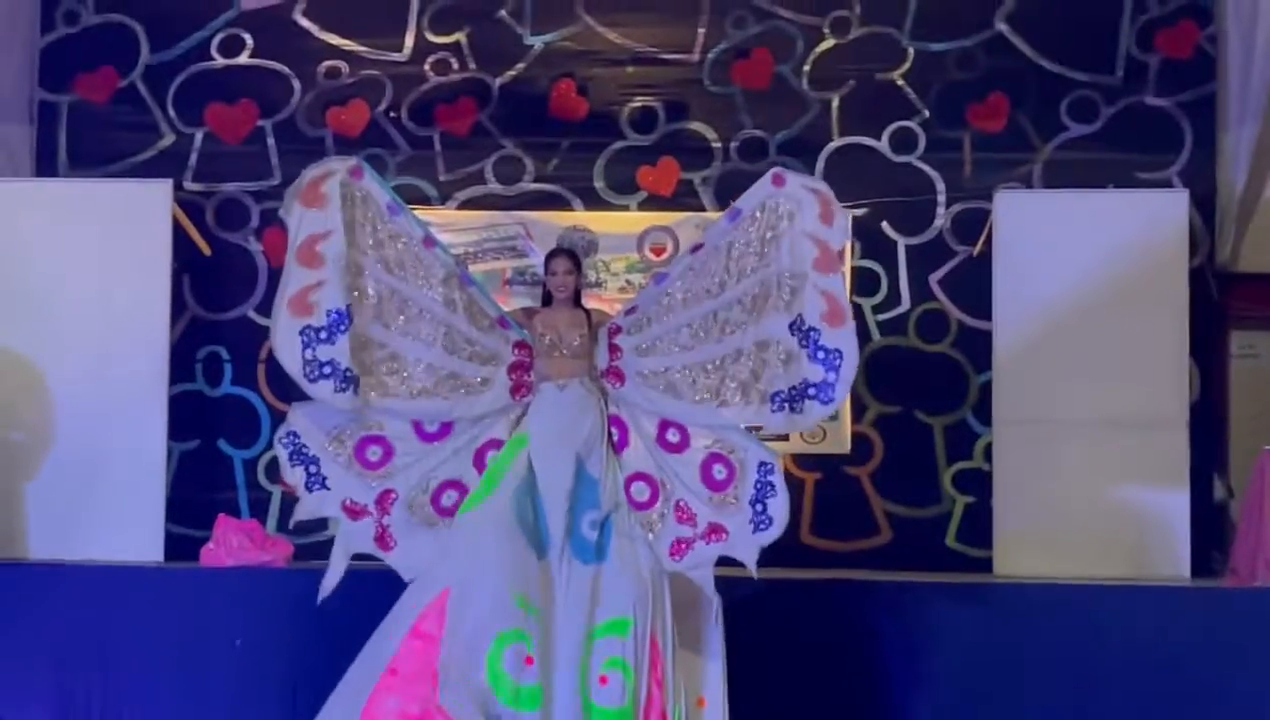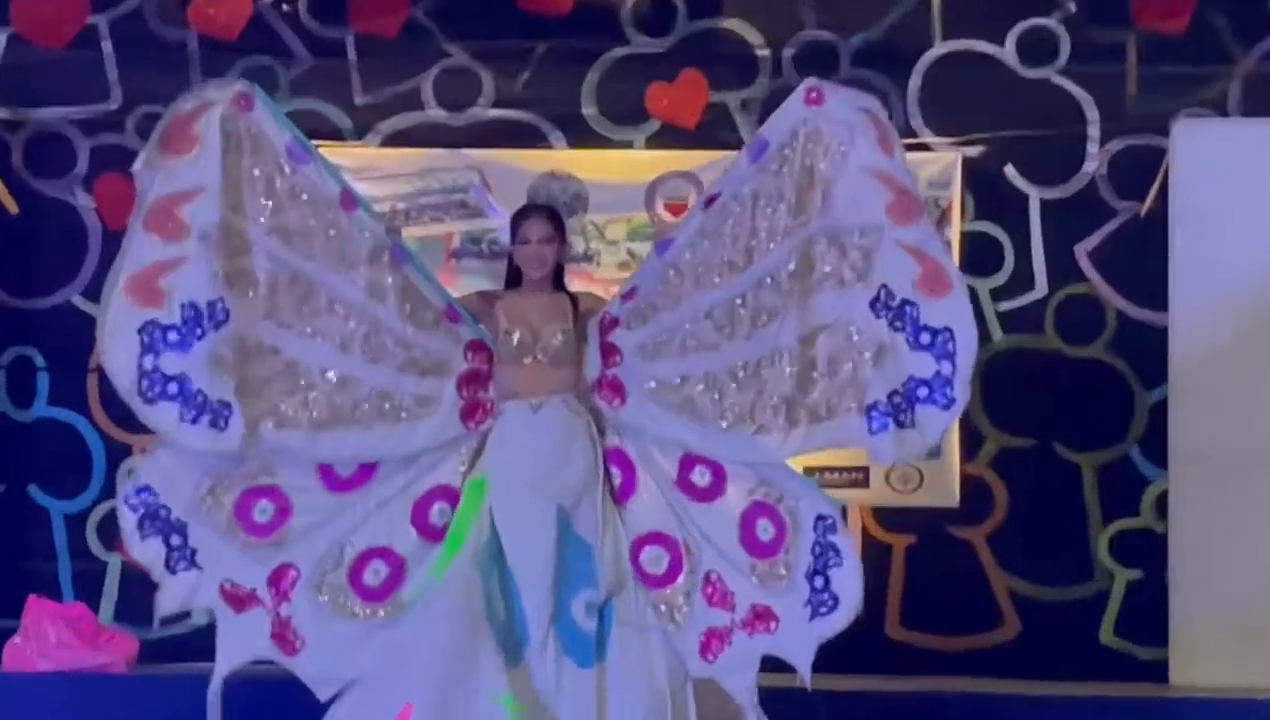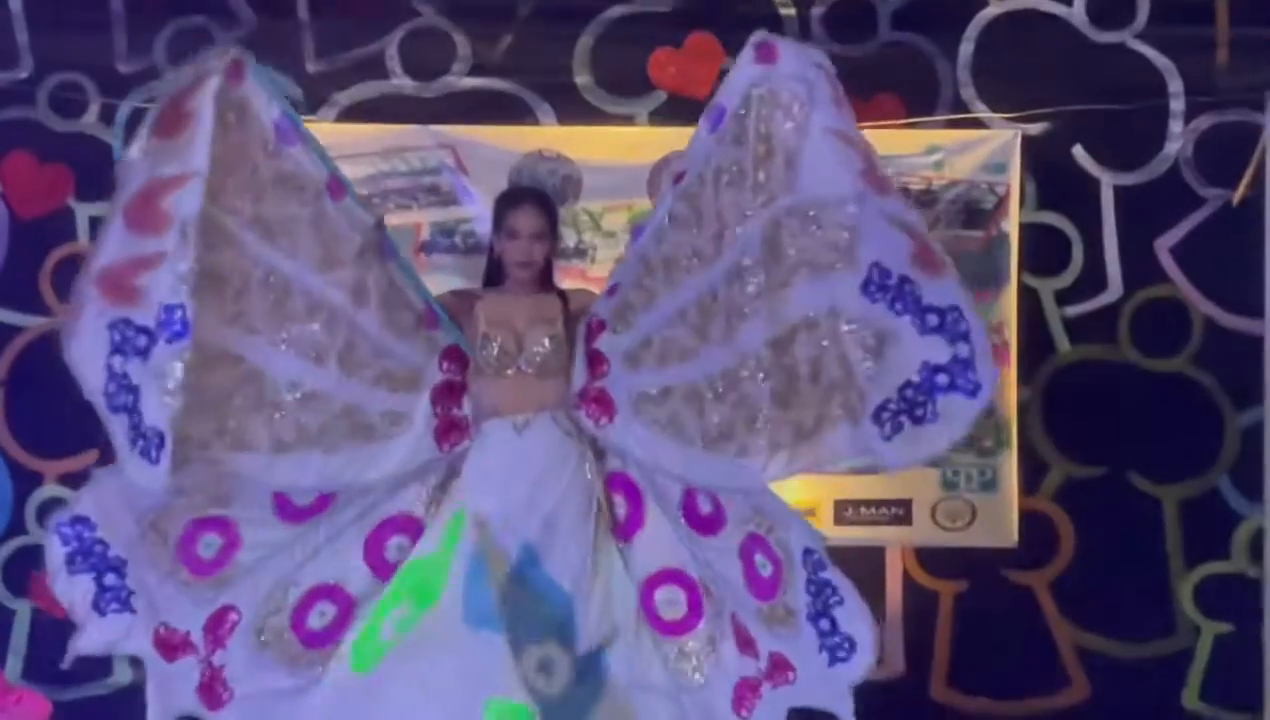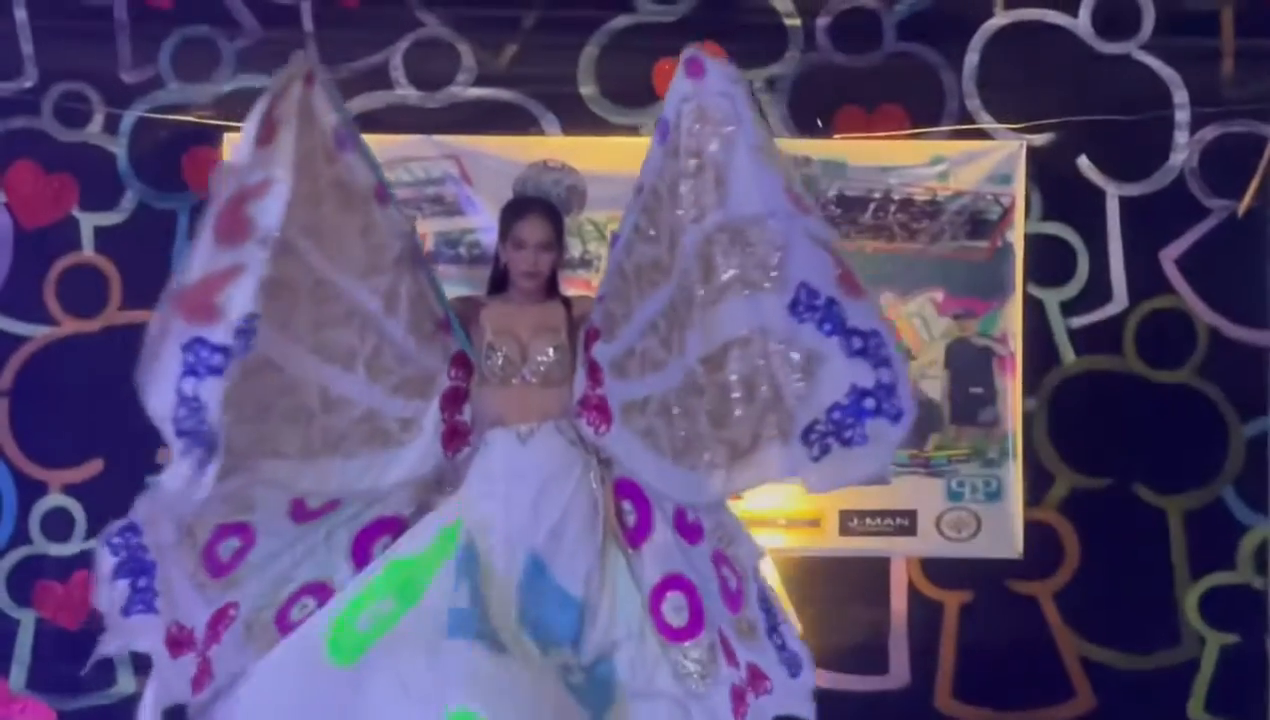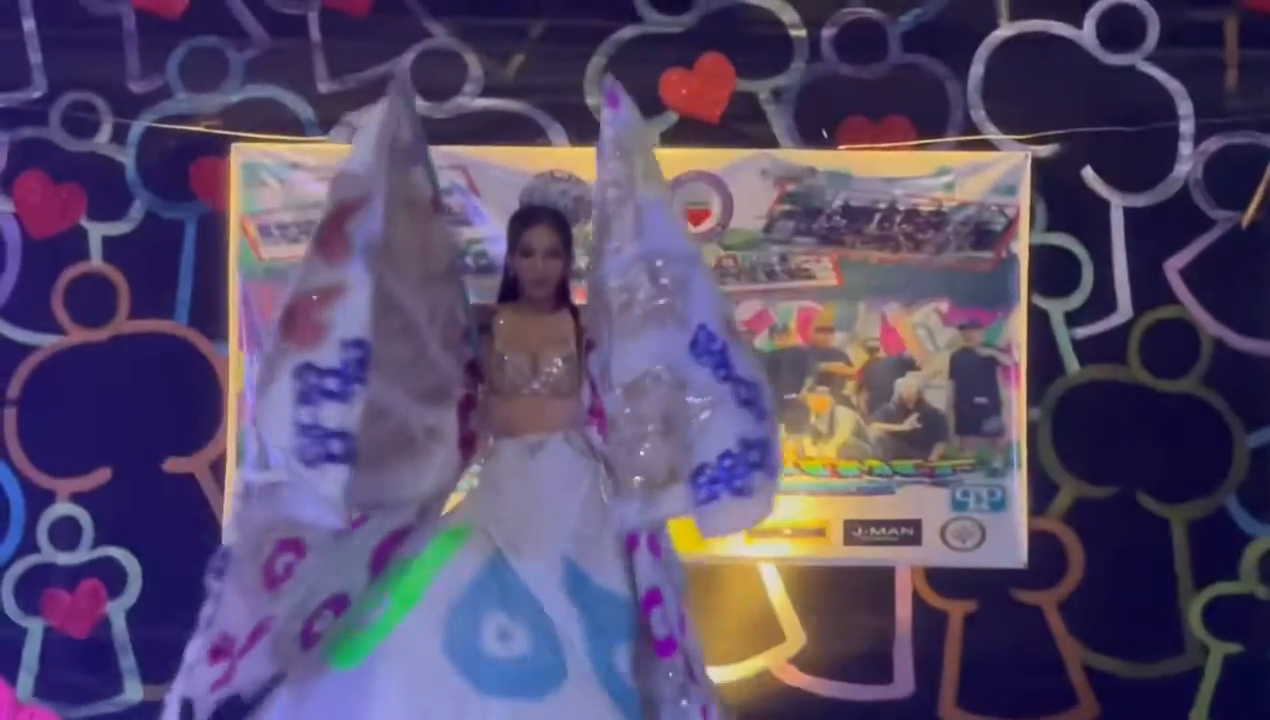
dt=0.3s
person 1, frame 1
left shoulder: (602, 324)
right shoulder: (522, 320)
left elbow: (673, 304)
right elbow: (458, 301)
left hip: (591, 433)
right hip: (535, 434)
left knee: (594, 549)
right knee: (520, 544)
person 1, frame 2
left shoulder: (591, 311)
right shoulder: (481, 311)
left elbow: (679, 285)
right elbow: (388, 290)
left hip: (578, 466)
right hip: (504, 468)
left knee: (580, 621)
right knee: (494, 615)
person 1, frame 3
left shoulder: (584, 309)
right shoulder: (460, 308)
left elbow: (673, 275)
right elbow: (359, 286)
left hip: (566, 483)
right hip: (486, 483)
right knee: (466, 636)
person 1, frame 4
left shoulder: (583, 316)
right shoulder: (464, 315)
left elbow: (657, 283)
right elbow: (383, 294)
left hip: (569, 490)
right hip: (491, 487)
left knee: (572, 636)
right knee: (459, 630)
person 1, frame 5
left shoulder: (588, 325)
right shoulder: (481, 326)
left elbow: (647, 324)
right elbow: (420, 295)
left hip: (579, 491)
right hip: (504, 492)
left knee: (581, 632)
right knee: (465, 618)
